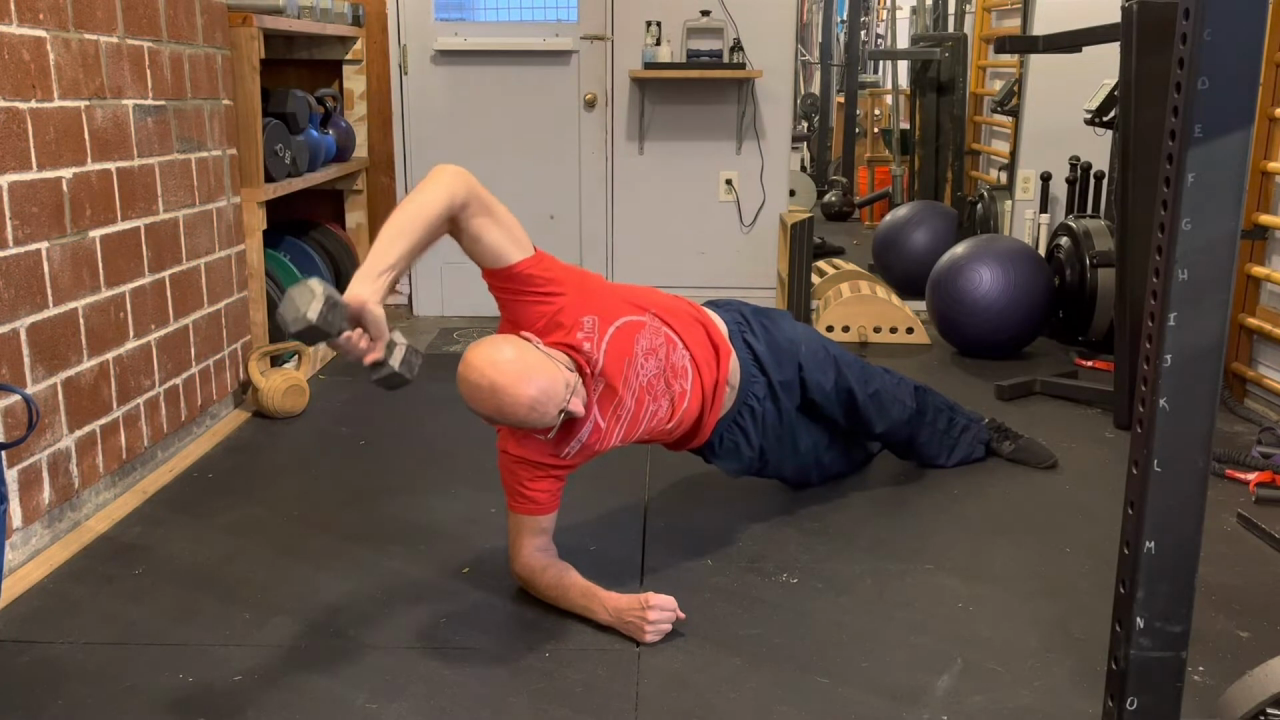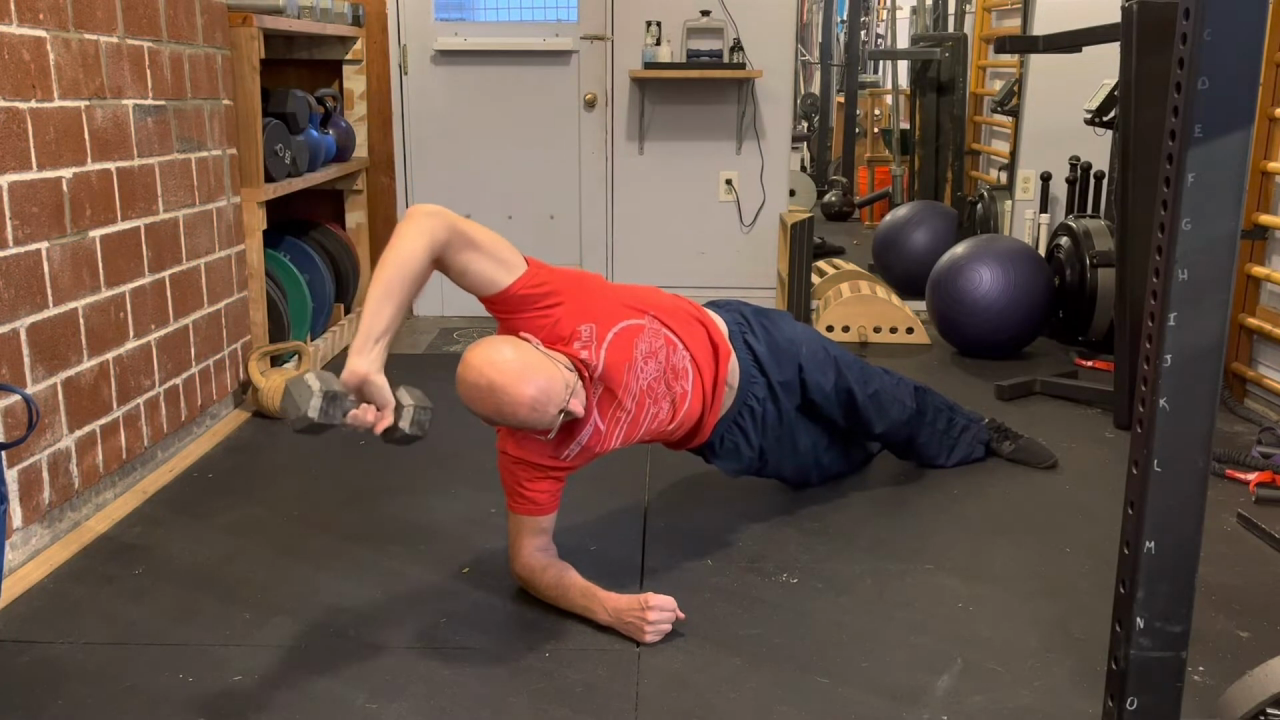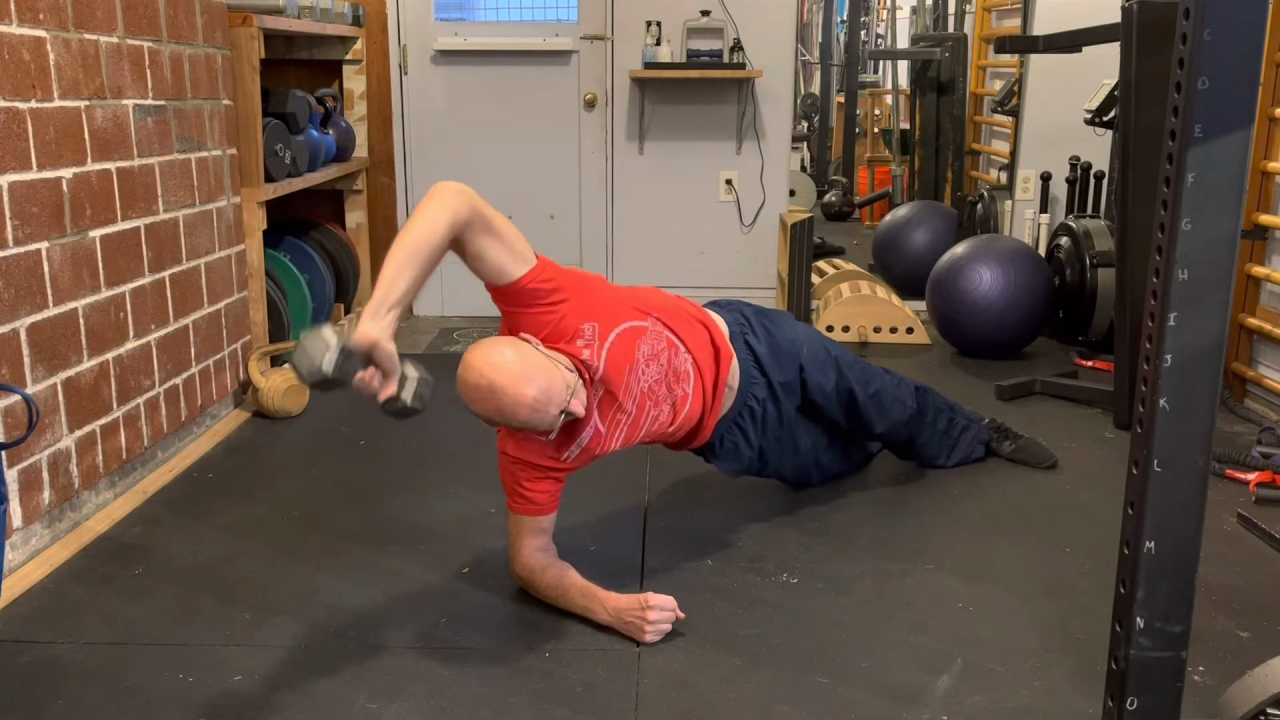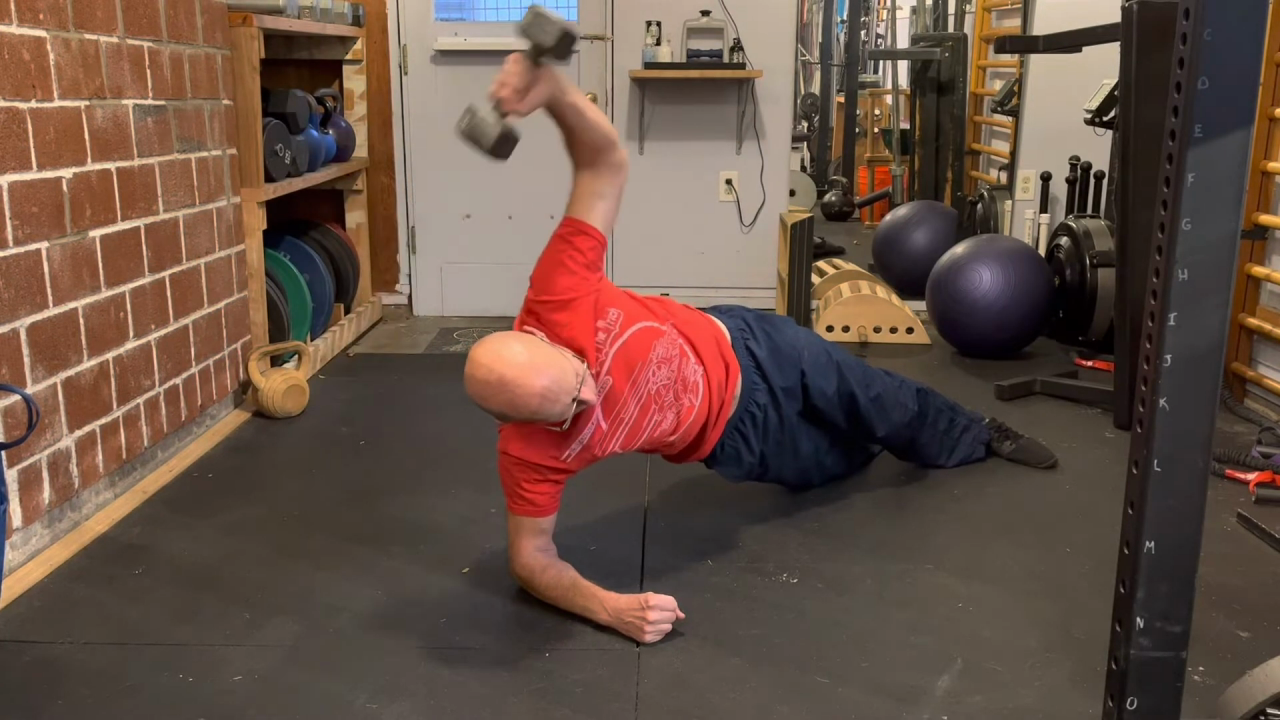
dt=0.5s
person 1, frame 1
left shoulder: (539, 302)
right shoulder: (531, 447)
left elbow: (454, 187)
right elbow: (531, 558)
left wrist: (370, 282)
right wrist: (609, 607)
left hip: (744, 343)
right hip: (732, 432)
left knee: (889, 406)
right knee: (834, 462)
left ankle: (978, 435)
right ankle: (921, 444)
person 1, frame 2
left shoulder: (538, 307)
right shoulder: (529, 449)
left elbow: (430, 226)
right elbow: (531, 557)
left wrist: (368, 349)
right wrist: (610, 608)
left hip: (741, 344)
right hip: (729, 433)
left knee: (887, 405)
right knee: (837, 459)
left ankle: (979, 434)
right ankle: (924, 449)
person 1, frame 3
left shoulder: (540, 313)
right shoulder: (529, 453)
left elbow: (460, 202)
right elbow: (531, 560)
left wrist: (383, 305)
right wrist: (610, 609)
left hip: (743, 346)
right hip: (729, 434)
left knee: (885, 406)
right knee: (839, 461)
left ankle: (980, 436)
right ankle: (945, 445)
person 1, frame 4
left shoulder: (559, 308)
right shoulder: (530, 450)
left elbow: (607, 160)
right elbow: (531, 558)
left wrist: (549, 88)
right wrist: (609, 607)
left hip: (743, 348)
right hip: (735, 440)
left knee: (894, 412)
right knee: (839, 460)
left ankle: (983, 437)
